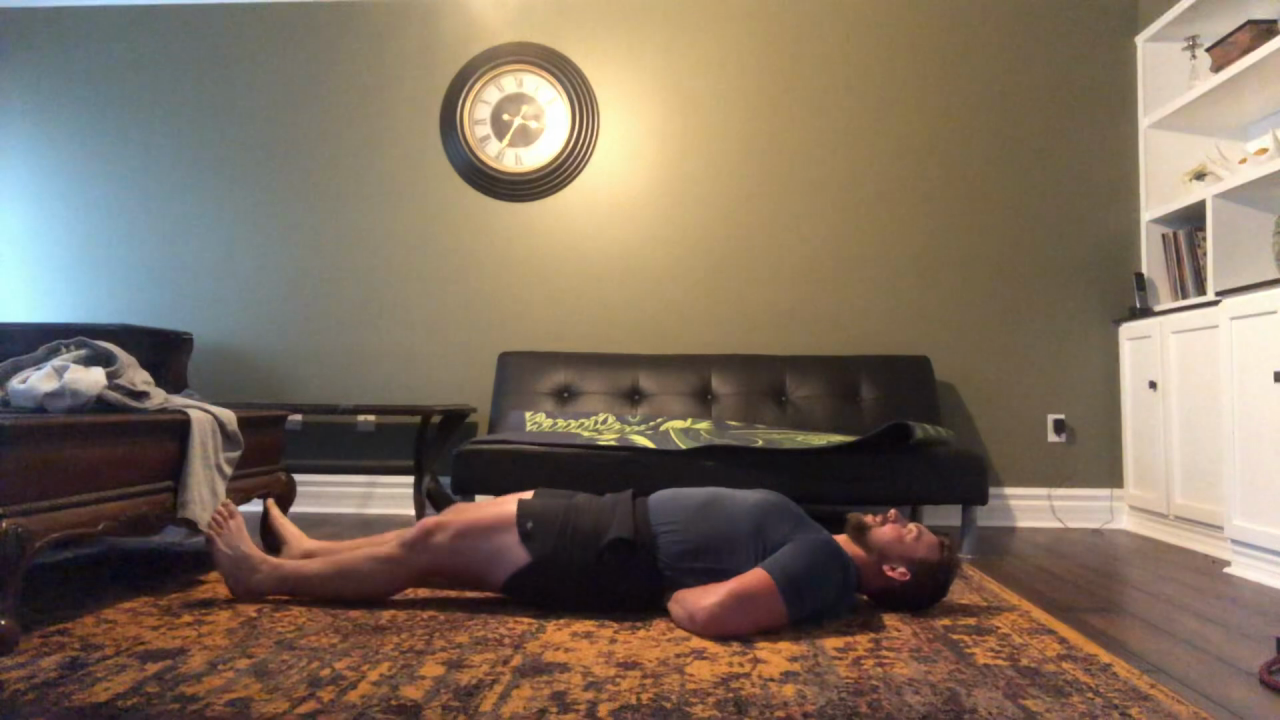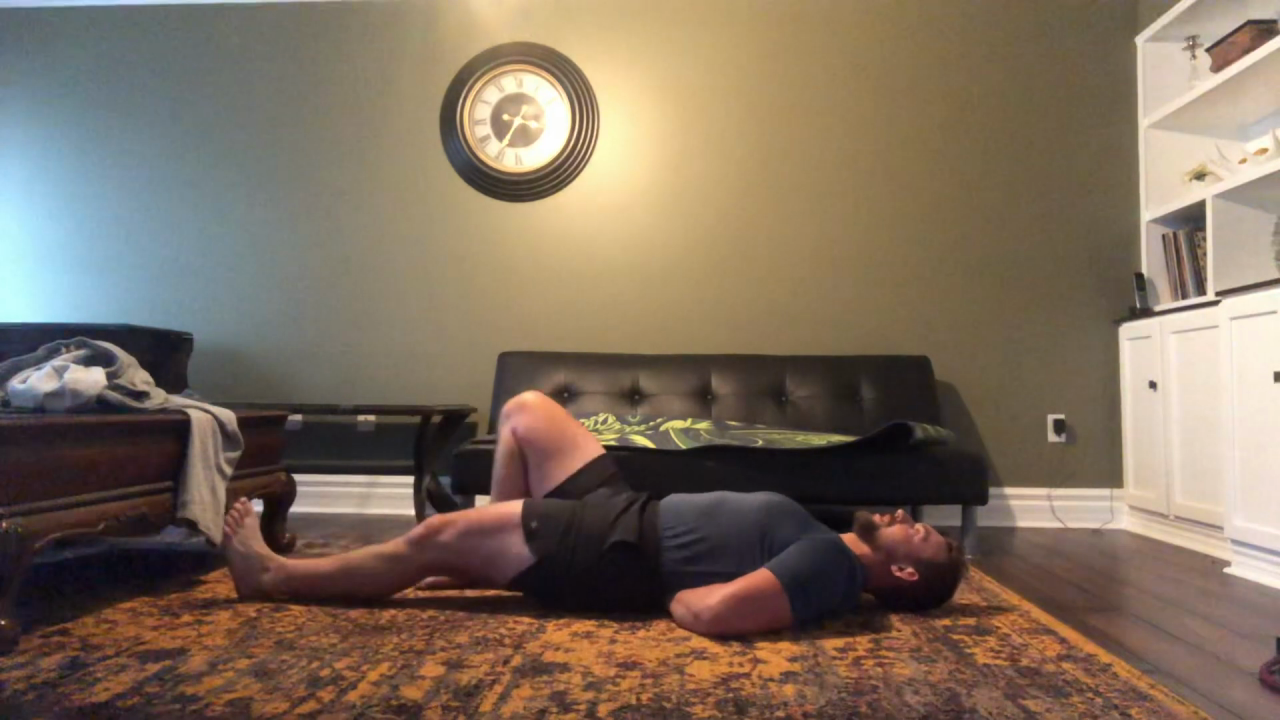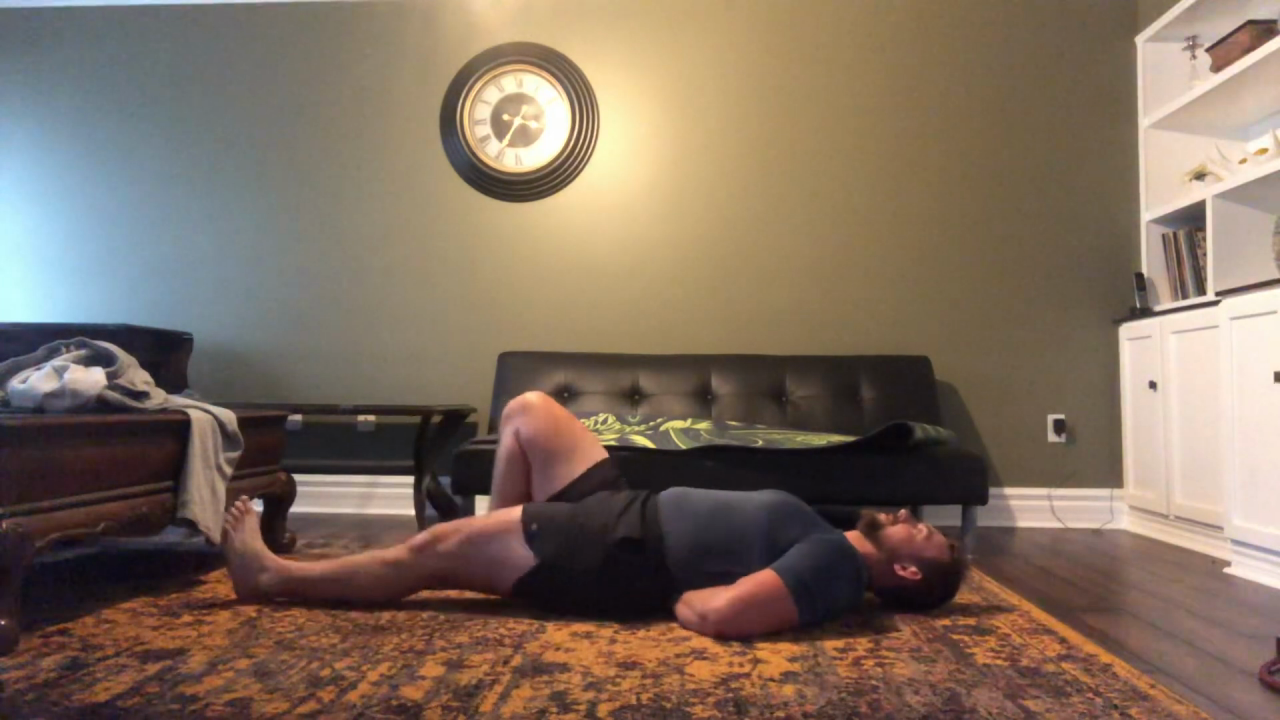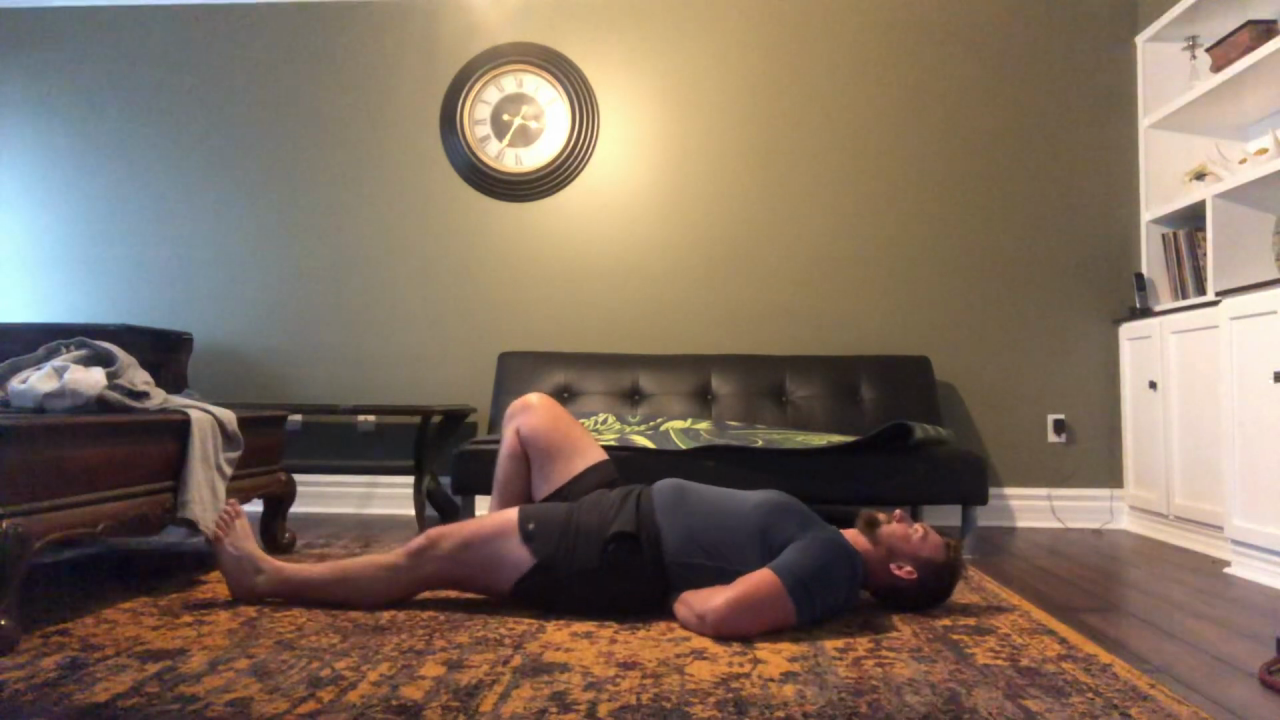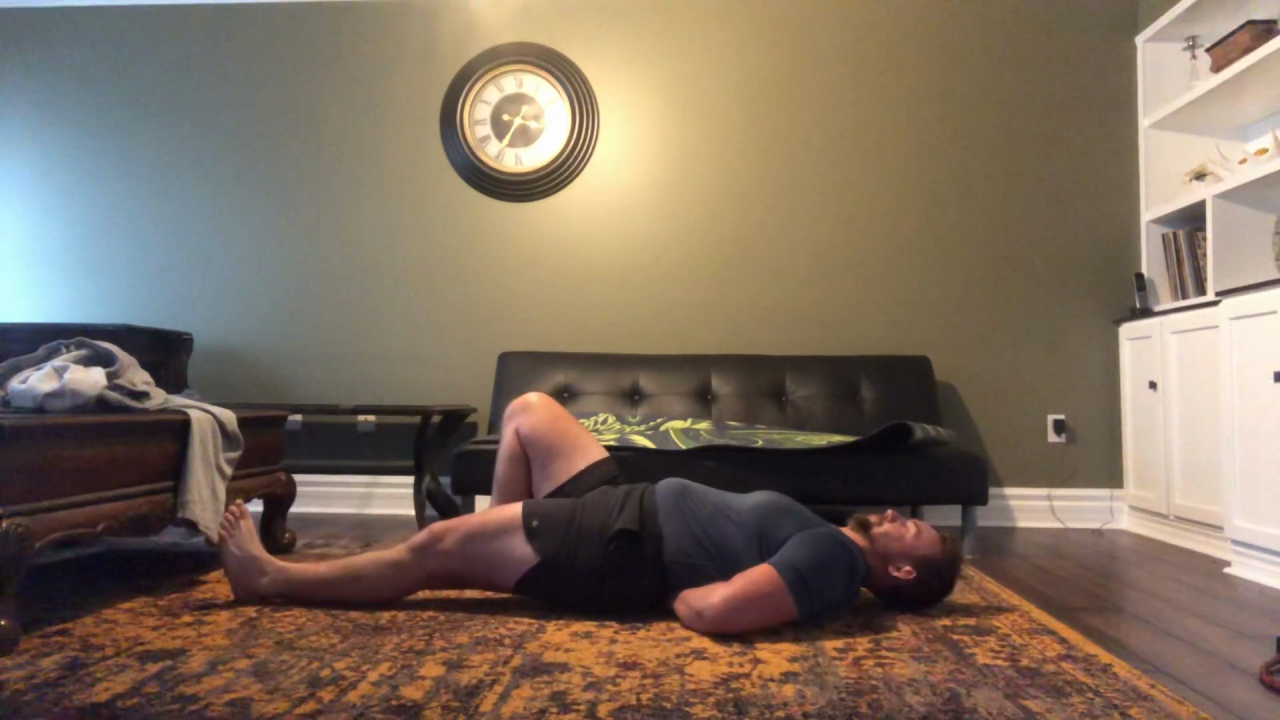
dt=1s
person 1, frame 1
left shoulder: (828, 570)
right shoulder: (823, 550)
left elbow: (710, 612)
left wrist: (665, 589)
left hip: (621, 555)
right hip: (626, 517)
left knee: (433, 544)
right knee: (455, 517)
left ankle: (266, 575)
right ankle: (311, 551)
person 1, frame 2
left shoulder: (832, 570)
right shoulder: (827, 546)
left elbow: (713, 613)
left wrist: (665, 594)
left hip: (622, 557)
right hip: (633, 514)
left knee: (433, 538)
right knee: (525, 411)
left ankle: (272, 575)
right ankle: (495, 556)
person 1, frame 3
left shoulder: (836, 568)
right shoulder: (829, 545)
left elbow: (720, 614)
left wrist: (669, 595)
left hip: (624, 560)
right hip: (631, 513)
left knee: (433, 549)
right knee: (528, 410)
left ankle: (269, 575)
right ankle: (497, 556)
person 1, frame 4
left shoulder: (835, 566)
right shoulder: (829, 543)
left elbow: (720, 613)
left wrist: (665, 592)
left hip: (622, 555)
right hip: (629, 508)
left knee: (430, 552)
right knee: (529, 412)
left ankle: (268, 577)
right ankle: (496, 553)
person 1, frame 5
left shoulder: (833, 562)
right shoulder: (830, 544)
left elbow: (718, 610)
left wrist: (663, 590)
left hip: (622, 552)
right hip: (631, 506)
left knee: (433, 547)
right knee: (528, 411)
left ankle: (270, 577)
right ankle: (498, 551)
